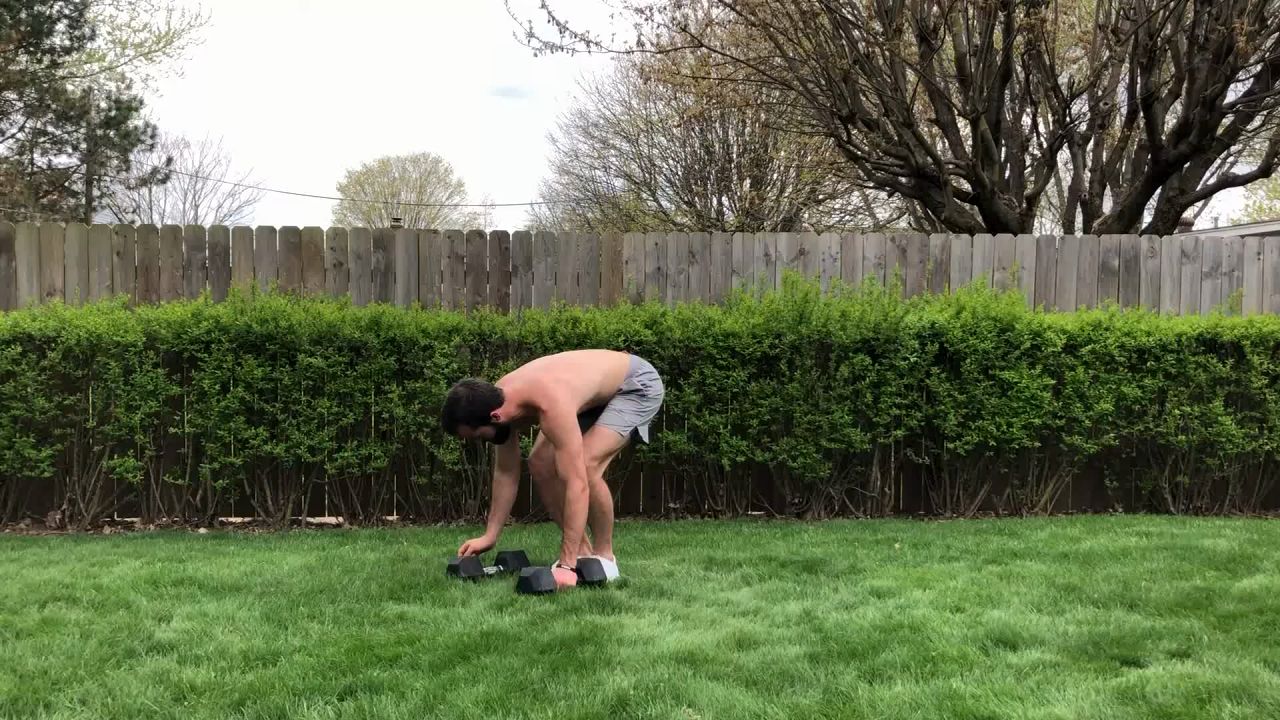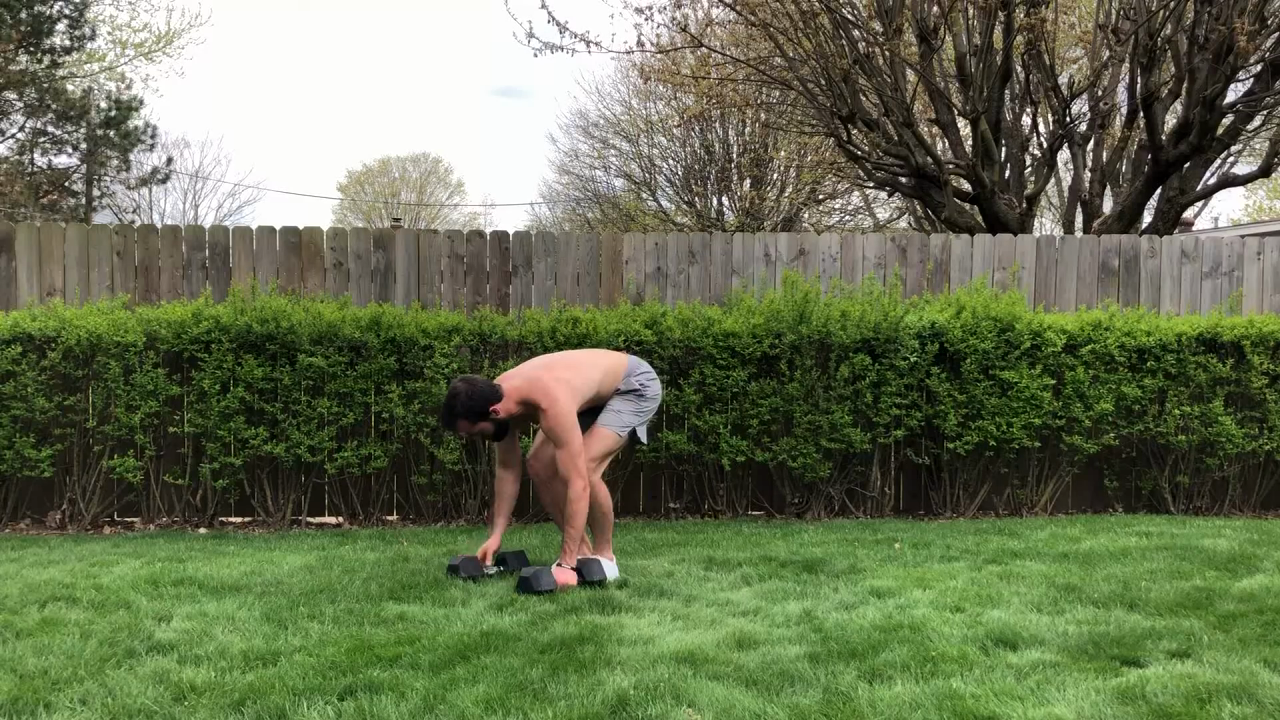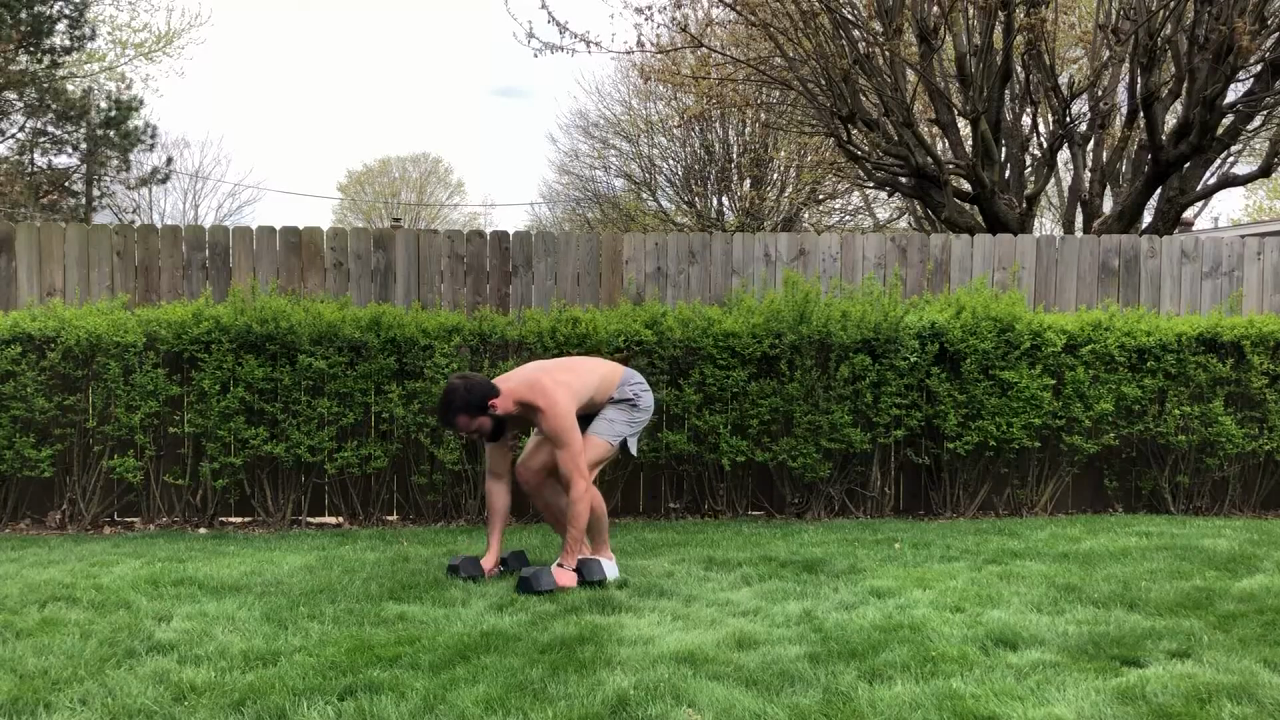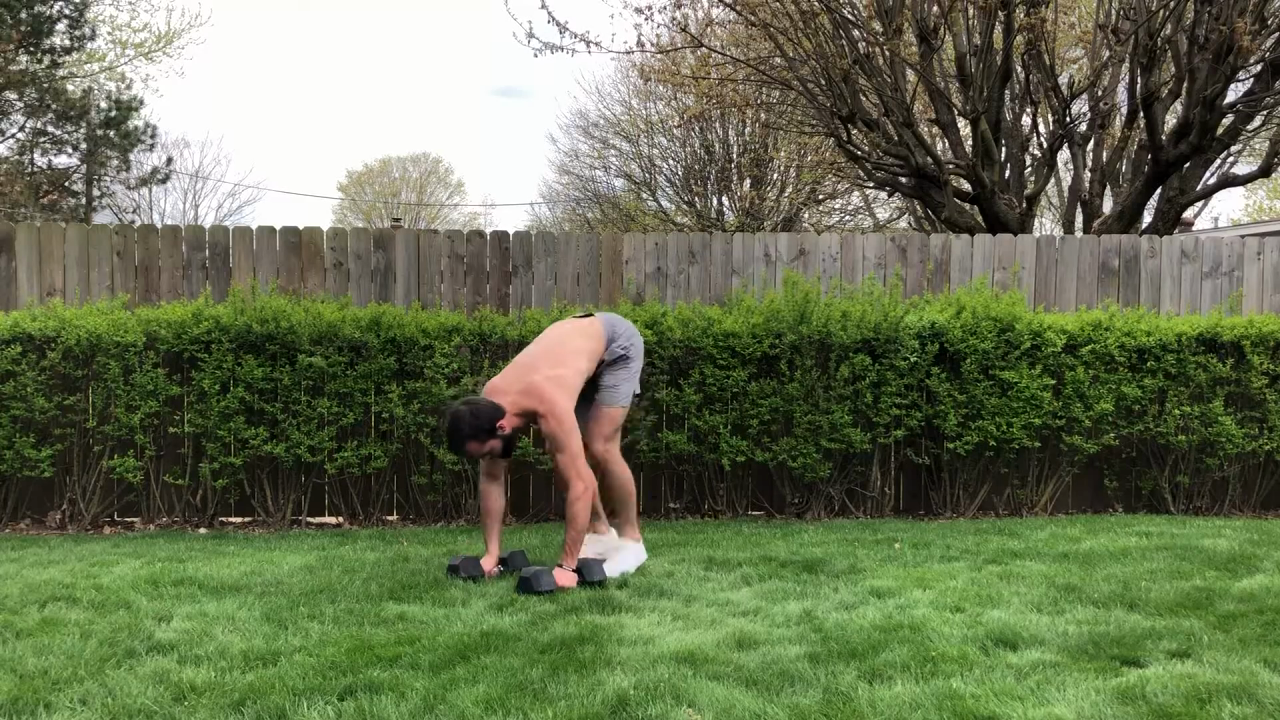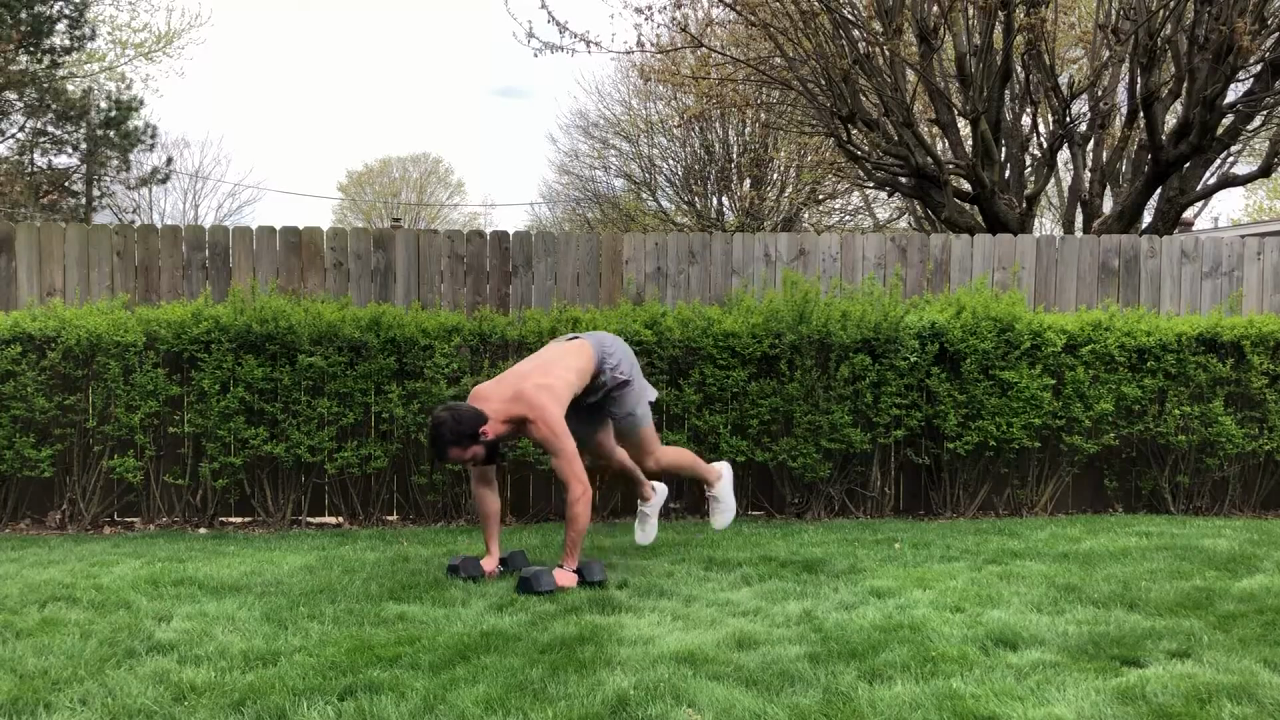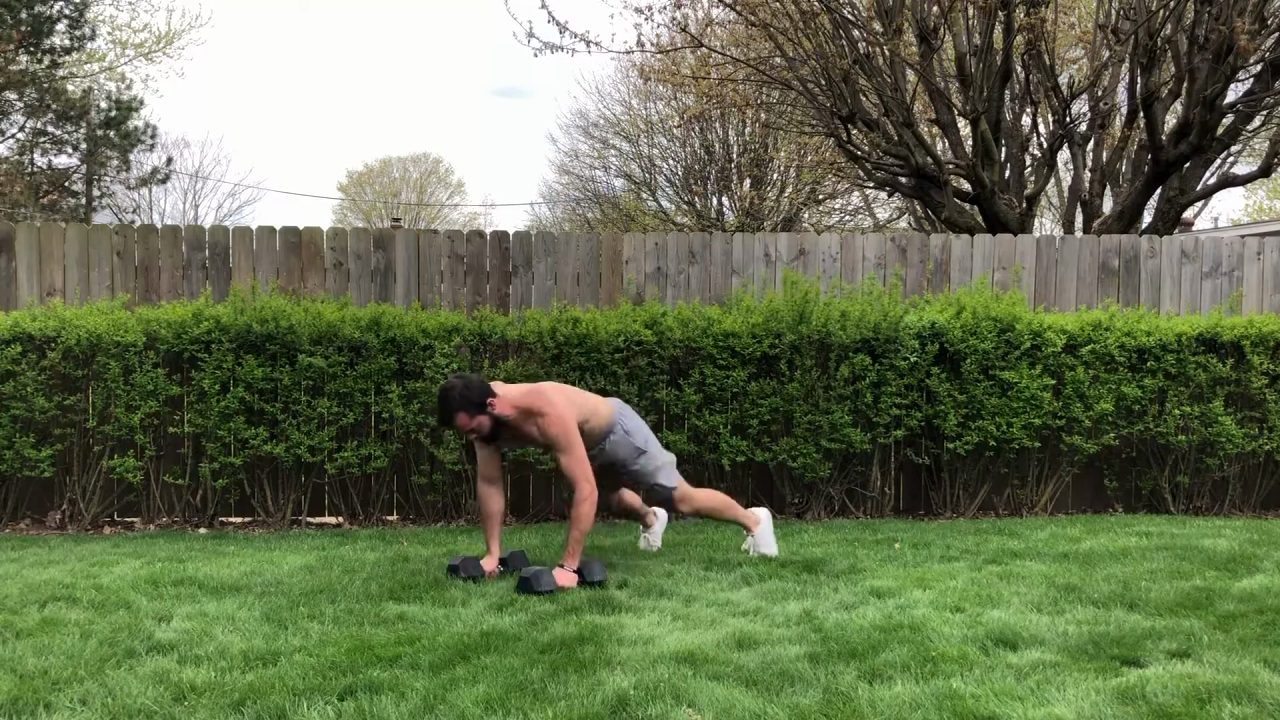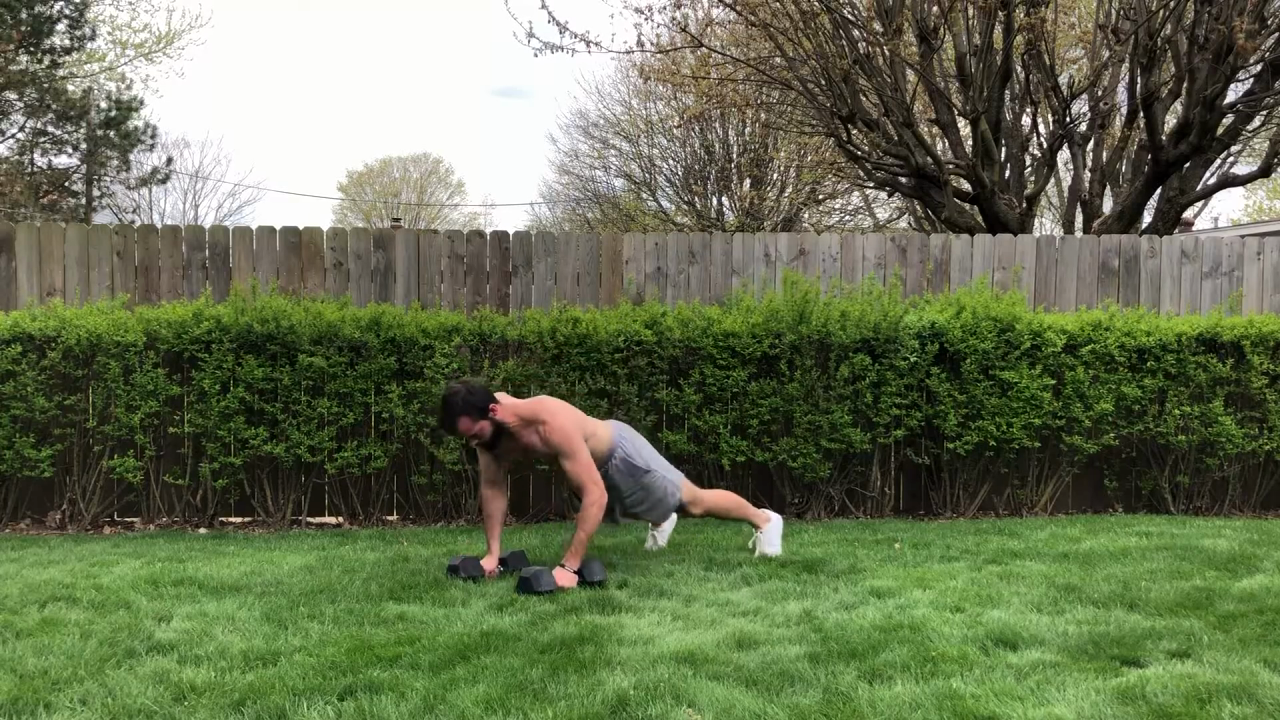
dt=0.2s
person 1, frame 1
left shoulder: (549, 404)
right shoulder: (500, 398)
left elbow: (577, 484)
right elbow: (506, 472)
left wrist: (567, 565)
right wrist: (490, 536)
left hip: (639, 384)
right hip: (598, 390)
left knee: (586, 466)
right knee: (540, 465)
left ankle: (605, 556)
right ankle: (583, 552)
person 1, frame 2
left shoulder: (549, 402)
right shoulder: (499, 396)
left elbow: (577, 482)
right elbow: (508, 469)
left wrist: (567, 564)
right wrist: (495, 536)
left hip: (636, 384)
right hip: (596, 392)
left knee: (585, 467)
right knee: (539, 465)
left ankle: (604, 556)
right ankle: (583, 551)
person 1, frame 3
left shoulder: (548, 405)
right shoulder: (492, 399)
left elbow: (579, 485)
right elbow: (497, 479)
left wrist: (566, 565)
right wrist: (493, 552)
left hip: (628, 393)
right hip: (587, 396)
left knee: (577, 472)
right knee: (527, 473)
left ankle: (603, 556)
right ankle: (582, 551)
person 1, frame 4
left shoulder: (547, 410)
right shoulder: (487, 406)
left elbow: (580, 485)
right elbow: (491, 480)
left wrist: (566, 566)
right wrist: (491, 552)
left hip: (618, 341)
left knee: (601, 448)
right knee: (562, 453)
left ankle: (631, 539)
right ankle: (600, 532)
person 1, frame 5
left shoulder: (537, 415)
right shoulder: (476, 409)
left elbow: (580, 490)
right elbow: (483, 482)
left wrist: (568, 567)
right wrist: (492, 551)
left hip: (608, 357)
left knee: (649, 458)
right knee: (598, 449)
left ankle: (715, 476)
right ankle: (648, 492)
person 1, frame 6
left shoulder: (548, 413)
right shoulder: (486, 414)
left elbow: (586, 490)
right elbow: (489, 484)
left wrist: (568, 567)
right wrist: (493, 553)
left hip: (616, 429)
right hip: (588, 439)
left knee: (682, 499)
right knee: (614, 500)
left ankle: (754, 520)
right ankle: (650, 518)
person 1, frame 7
left shoulder: (549, 424)
right shoulder: (489, 423)
left elbow: (595, 495)
right elbow: (492, 487)
left wrist: (570, 564)
right wrist: (493, 550)
left hip: (620, 452)
right hip: (595, 456)
left knee: (694, 502)
right knee: (620, 508)
left ankle: (763, 519)
right ankle: (662, 521)
